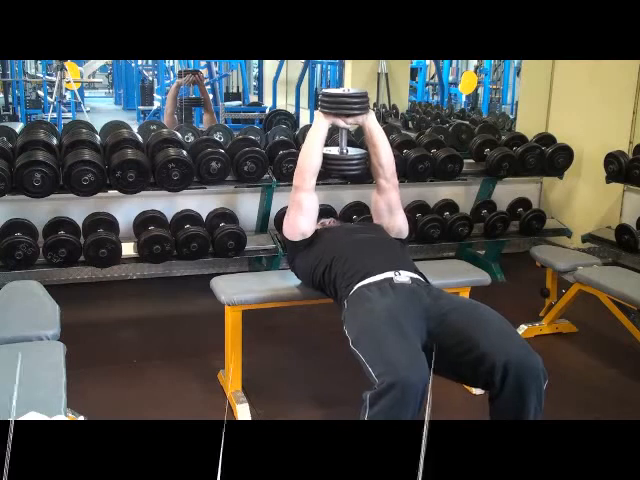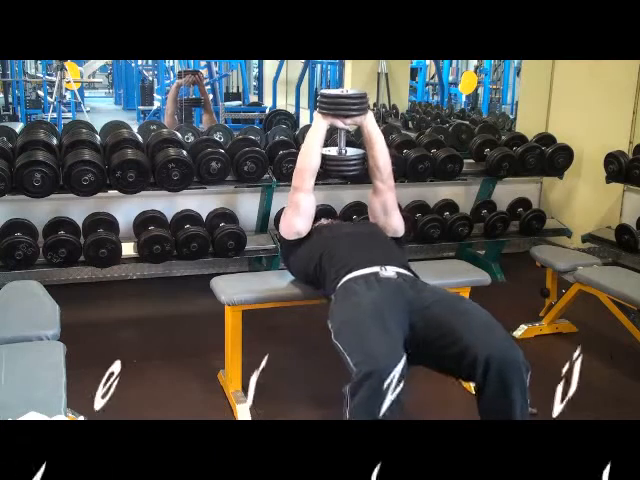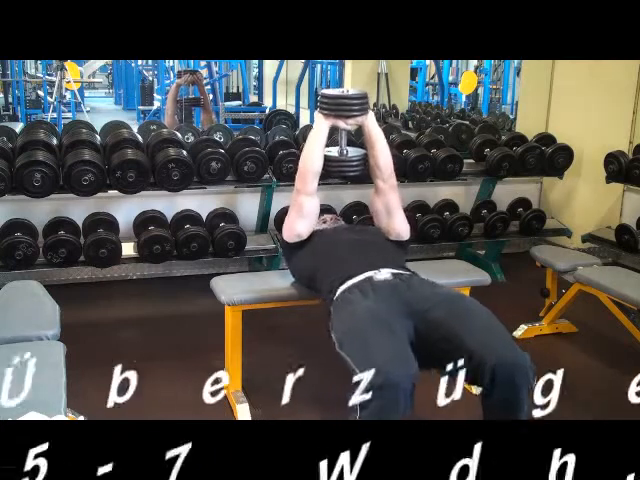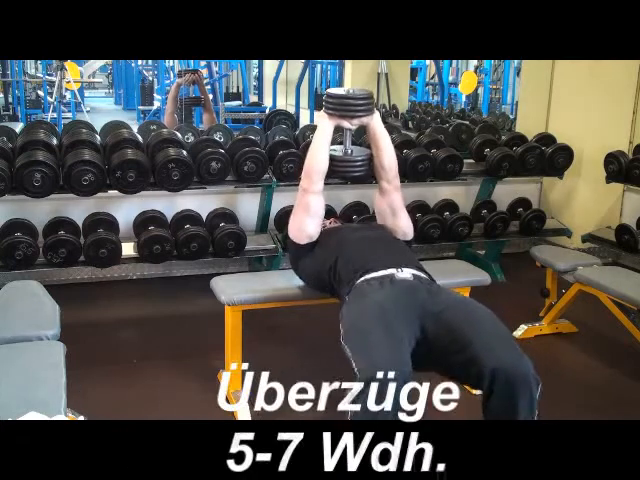
dt=0.5s
person 1, frame 1
left shoulder: (382, 233)
right shoulder: (306, 246)
left elbow: (386, 182)
right elbow: (303, 187)
left wrist: (369, 121)
right wrist: (321, 123)
left hip: (426, 293)
right hip: (371, 296)
left knee: (523, 366)
right knee: (404, 379)
person 1, frame 2
left shoulder: (380, 233)
right shoulder: (301, 243)
left elbow: (383, 184)
right elbow: (302, 188)
left wrist: (367, 122)
right wrist: (320, 124)
left hip: (415, 289)
right hip: (359, 290)
left knee: (504, 360)
right knee: (381, 371)
person 1, frame 3
left shoulder: (384, 237)
right shoulder: (304, 245)
left elbow: (385, 184)
right elbow: (305, 190)
left wrist: (368, 122)
right wrist: (322, 125)
left hip: (416, 288)
right hip: (358, 294)
left knee: (509, 364)
right knee: (391, 378)
person 1, frame 4
left shoulder: (386, 234)
right shoulder: (309, 247)
left elbow: (389, 184)
right elbow: (311, 190)
left wrist: (373, 122)
right wrist: (326, 125)
left hip: (429, 291)
left knee: (514, 371)
right knee: (383, 378)
